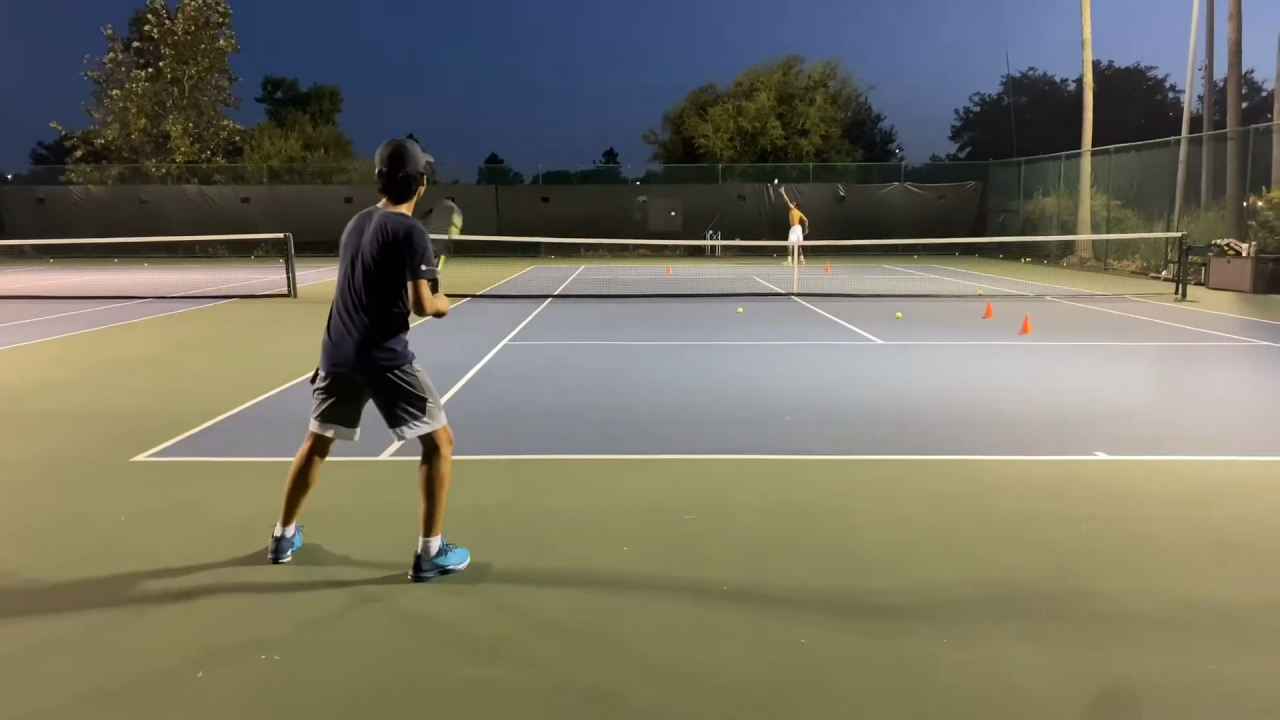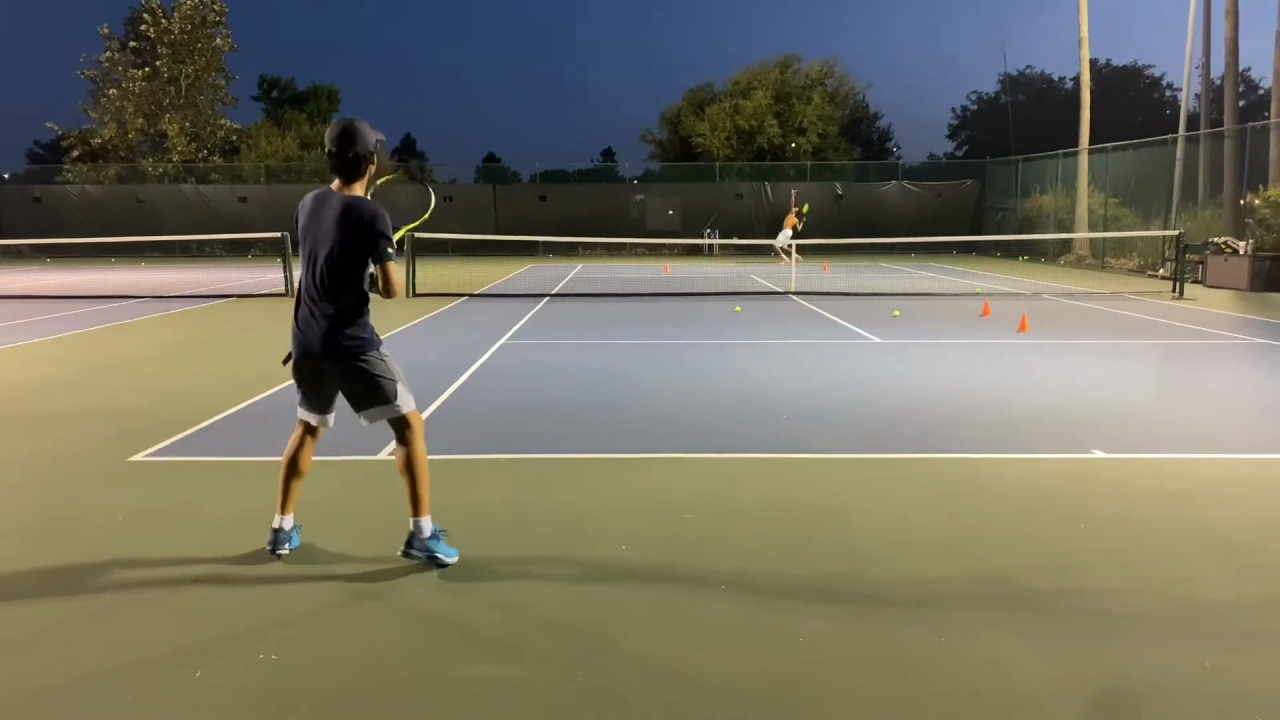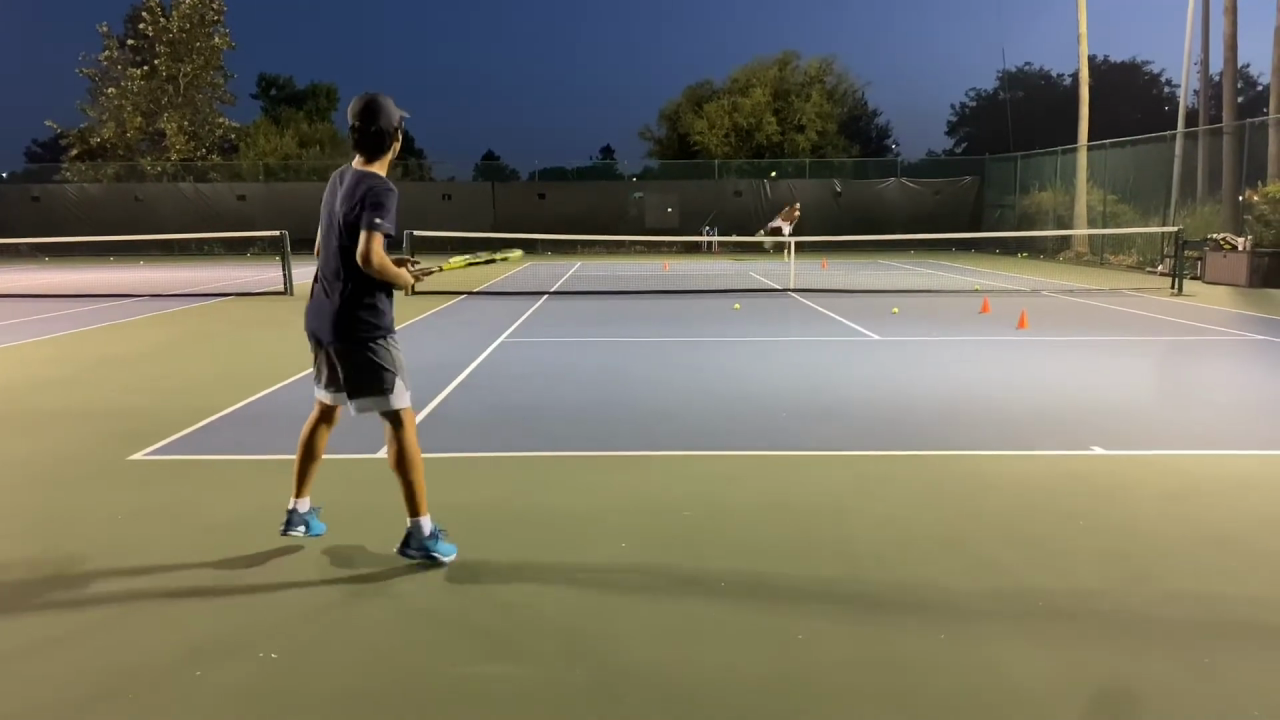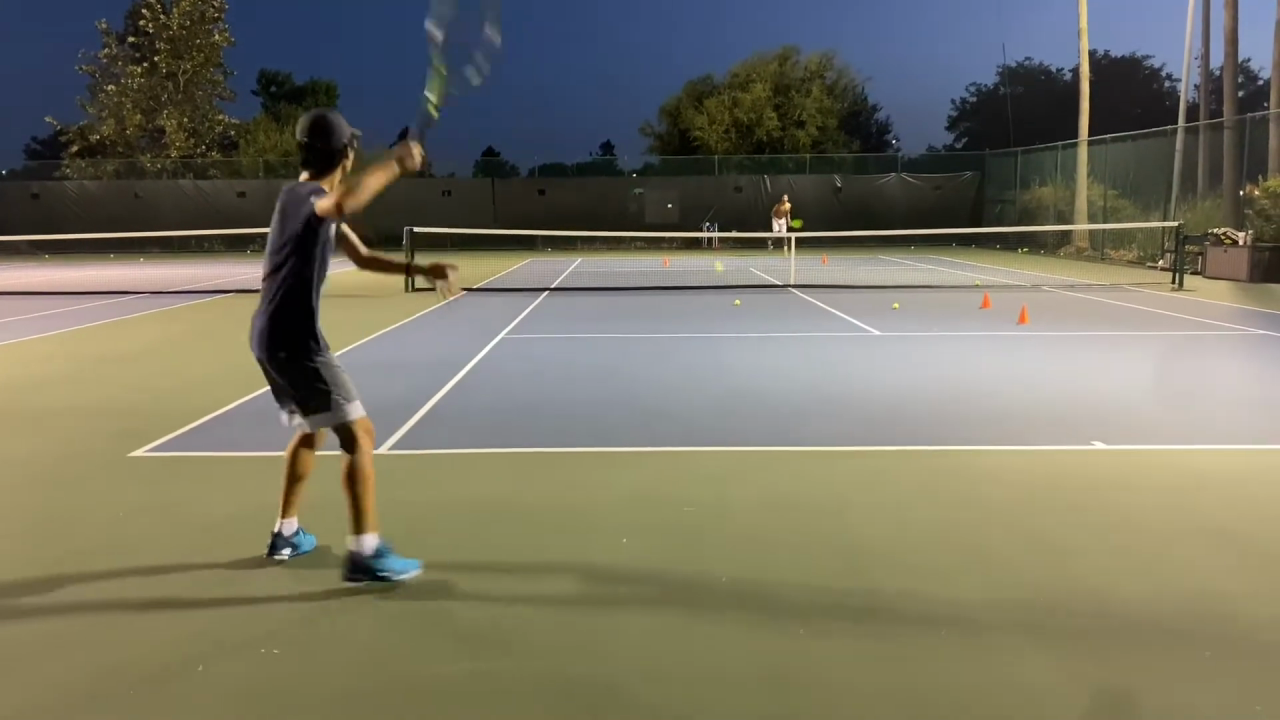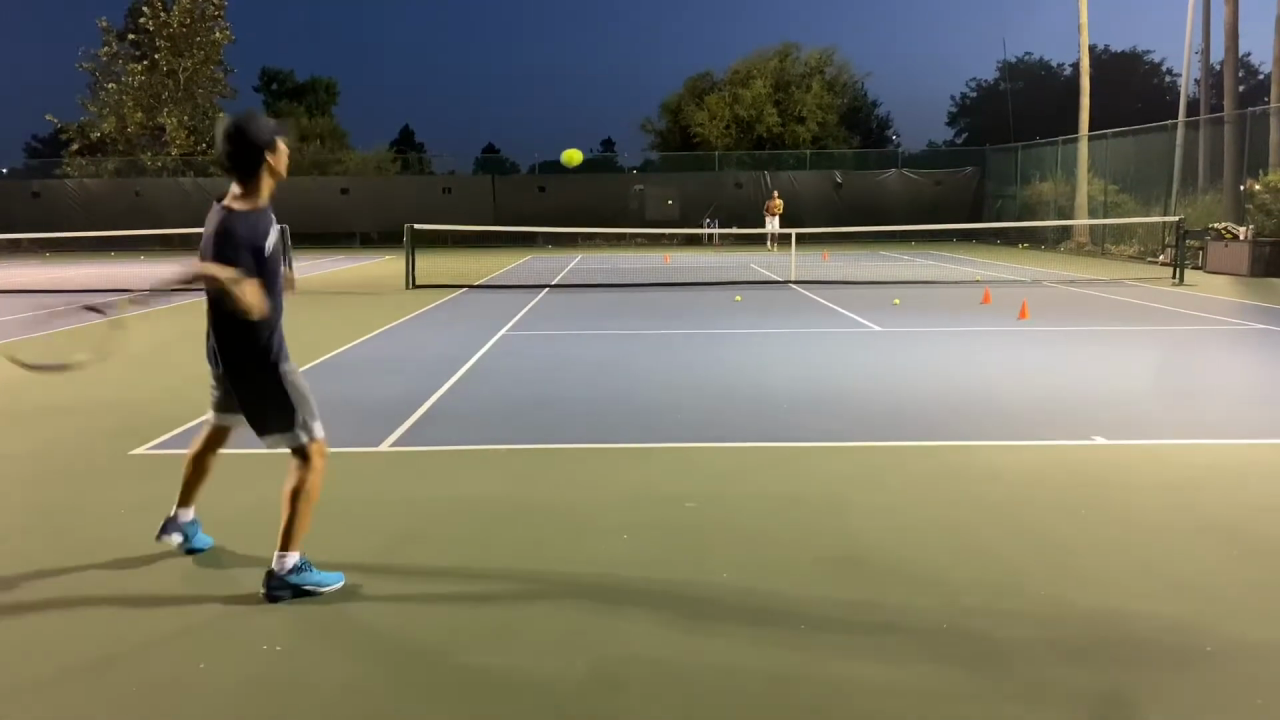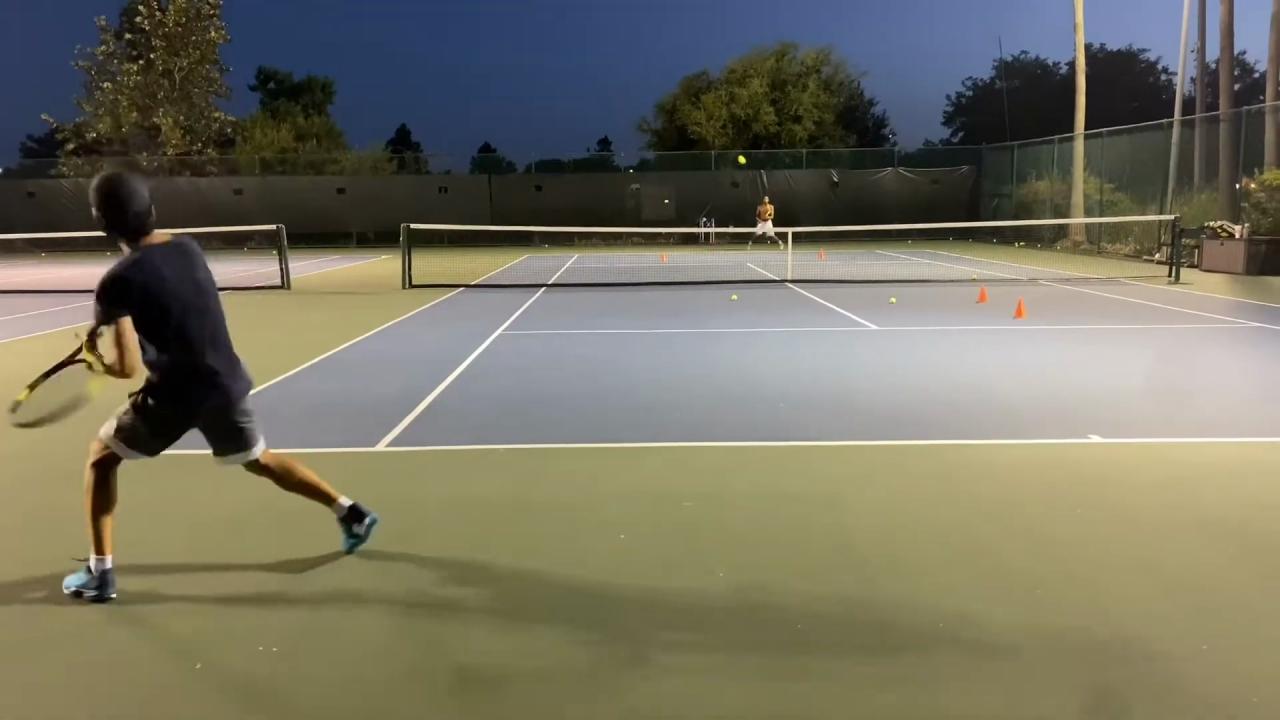
dt=0.5s
person 1, frame 1
left shoulder: (356, 224)
right shoulder: (411, 231)
right elbow: (421, 304)
left wrist: (419, 291)
right wrist: (440, 304)
left hip: (338, 352)
right hip: (385, 355)
left knee: (317, 441)
right knee: (439, 442)
left ankle: (283, 535)
right ankle: (431, 552)
person 1, frame 2
left shoulder: (309, 205)
right shoulder: (372, 215)
right elbow: (392, 290)
left hip: (307, 339)
right hip: (352, 340)
left knee: (308, 428)
right knee: (409, 426)
left ankle: (282, 529)
right ankle: (422, 533)
person 1, frame 3
left shoulder: (338, 180)
right shoulder: (379, 190)
right elbow: (368, 258)
right wrist: (401, 277)
left hip: (323, 318)
right hip: (361, 324)
left knee: (326, 409)
right knee: (401, 420)
left ankle: (300, 511)
right ankle: (420, 531)
person 1, frame 4
left shoulder: (315, 202)
right shoulder: (302, 197)
left elbow: (363, 257)
right elbow: (344, 202)
left wrist: (421, 268)
right wrist: (394, 163)
left hip: (276, 339)
right hip: (293, 341)
left knee: (310, 432)
right knee: (359, 435)
left ankle: (286, 532)
right ankle: (365, 551)
person 1, frame 5
left shoulder: (256, 208)
right shoulder: (232, 227)
right elbow: (228, 288)
right wrist: (229, 281)
left hip: (231, 352)
right hip: (257, 357)
left knee: (219, 428)
right knee: (311, 454)
left ankle: (179, 519)
right ankle: (286, 567)
person 1, frame 6
left shoulder: (116, 283)
right shoulder: (187, 249)
left elbow: (128, 366)
left hip: (173, 393)
right hip: (226, 384)
left knee: (102, 454)
right knee: (260, 459)
left ankle: (100, 571)
right ankle: (349, 511)
